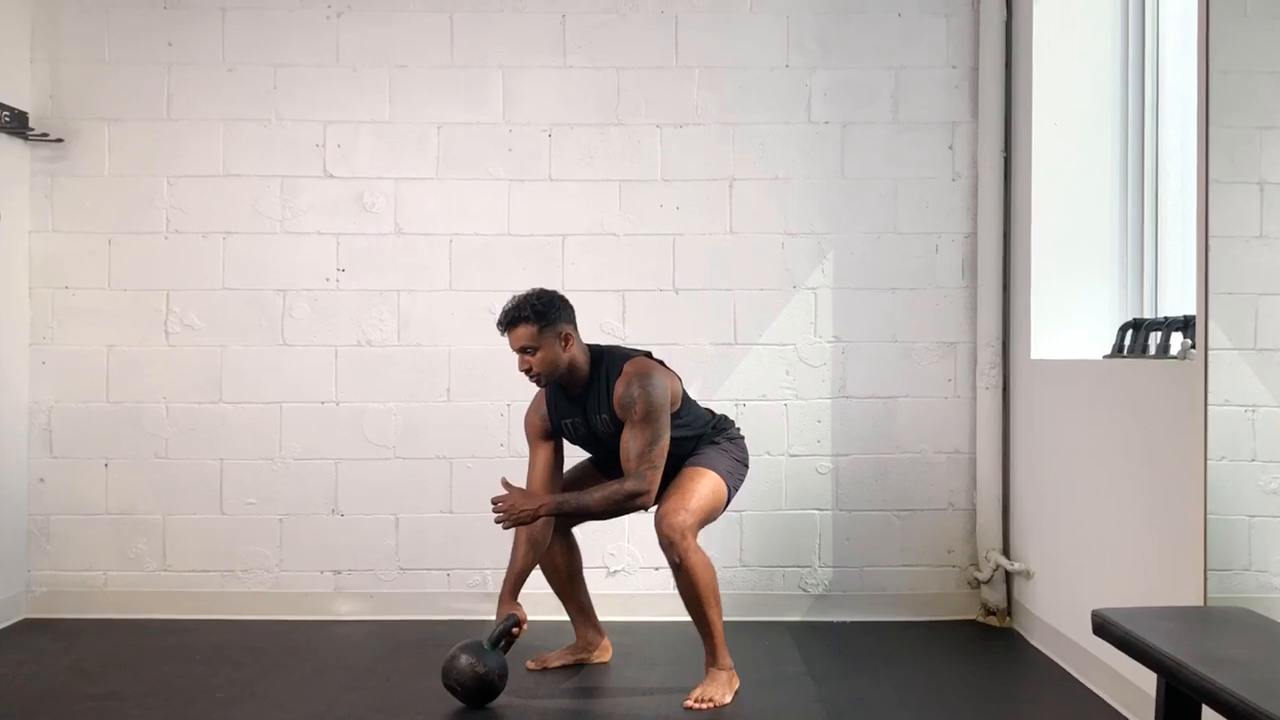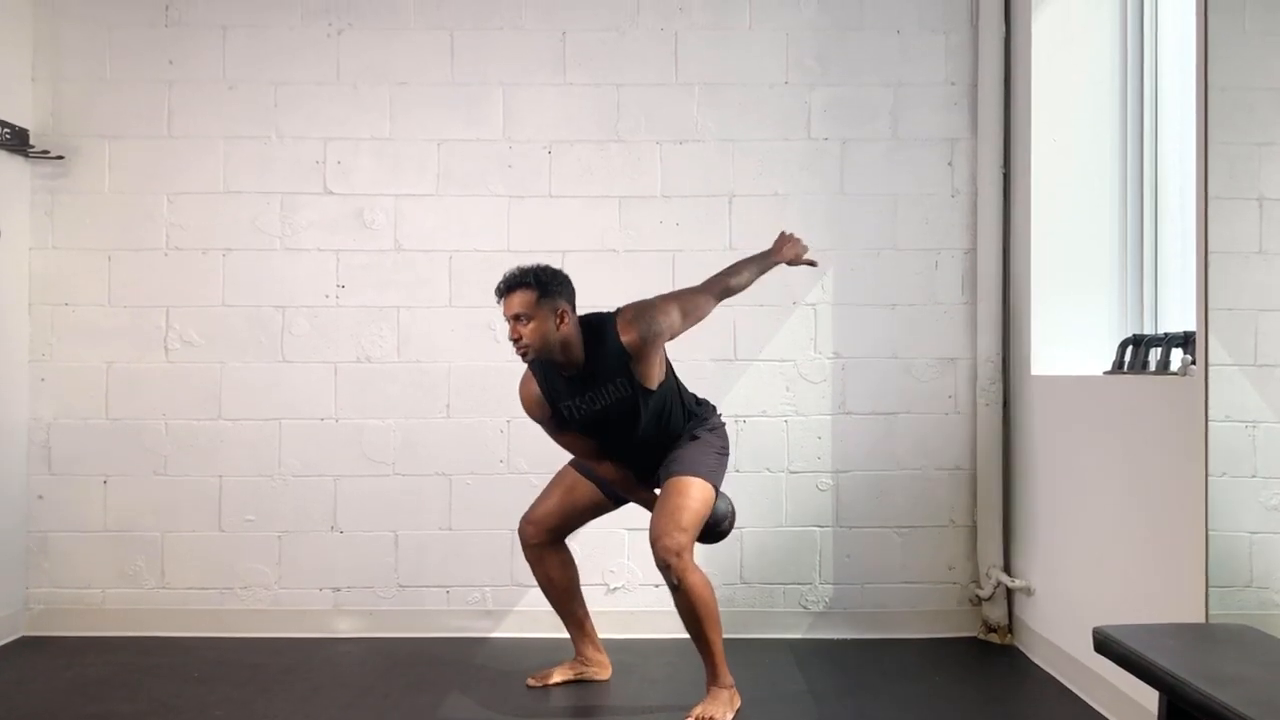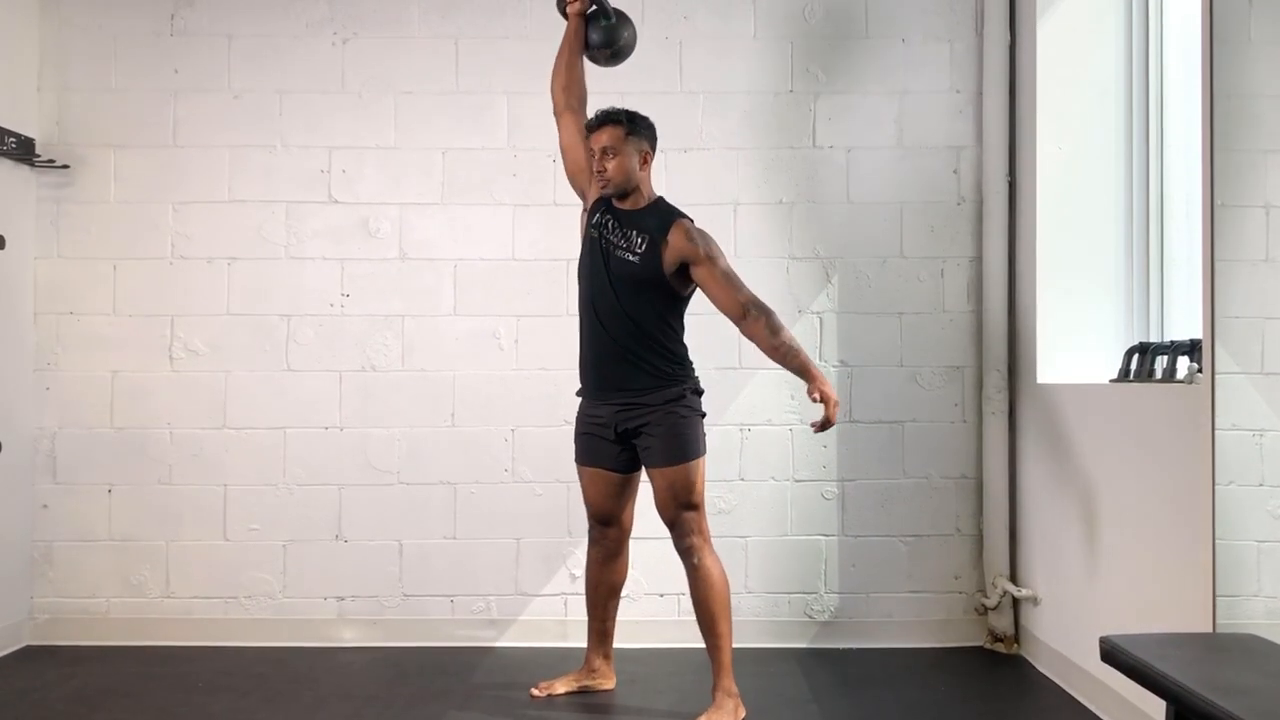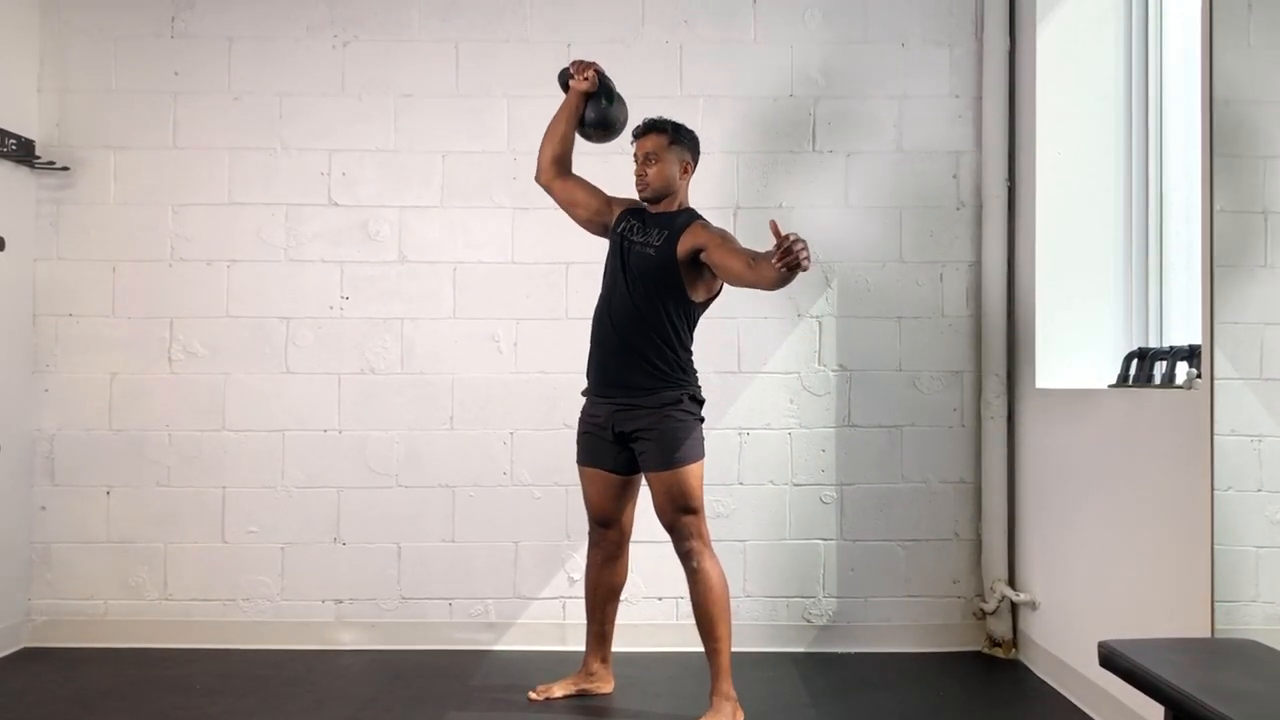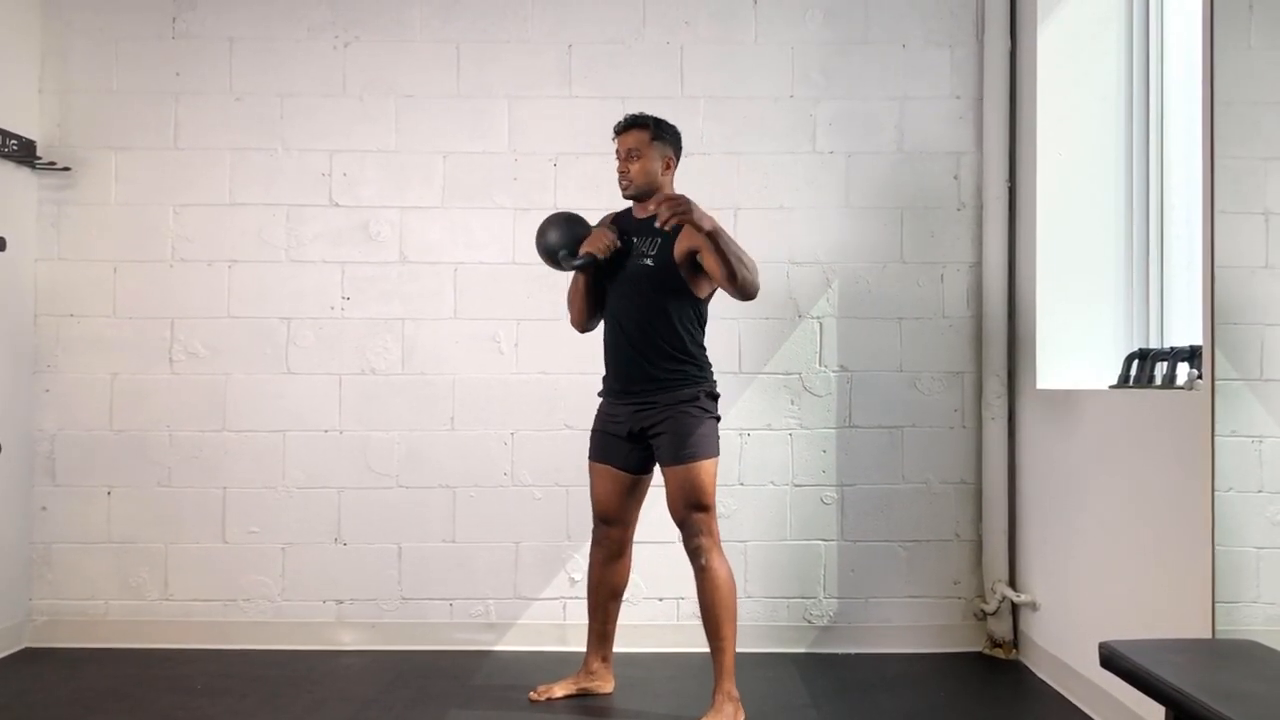
dt=1s
person 1, frame 1
left shoulder: (638, 382)
right shoulder: (544, 408)
left elbow: (641, 489)
right elbow: (539, 503)
left wrist: (546, 504)
right wrist: (509, 597)
left hip: (712, 448)
left knee: (674, 526)
right knee: (550, 518)
left ankle: (721, 666)
right ankle: (590, 639)
person 1, frame 2
left shoulder: (632, 332)
right shoulder: (535, 390)
left elbow: (711, 291)
right elbow: (601, 460)
left wrist: (777, 256)
right wrist: (656, 502)
left hip: (692, 438)
right hip: (616, 453)
left knee: (670, 548)
right knee: (535, 530)
right ankle: (588, 654)
person 1, frame 3
left shoulder: (681, 236)
right shoulder: (596, 202)
left elbow: (748, 310)
right elbow: (566, 107)
left wrist: (812, 374)
left hip: (665, 407)
right hip: (600, 406)
left knee: (691, 540)
right knee: (605, 535)
person 1, frame 4
left shoulder: (697, 235)
right shoulder: (623, 219)
left elbow: (754, 267)
right elbow: (551, 172)
left wrist: (785, 262)
right wrist: (577, 96)
left hip: (665, 407)
right hip: (603, 404)
left knee: (691, 542)
right knee: (606, 535)
person 1, frame 5
left shoulder: (690, 235)
right shoulder: (611, 229)
left elbow: (747, 286)
right elbow: (583, 319)
left wrist: (711, 227)
right wrist: (585, 259)
left hip: (681, 403)
right hip: (619, 404)
left knee: (700, 541)
right knee: (608, 536)
right ankle: (597, 668)
